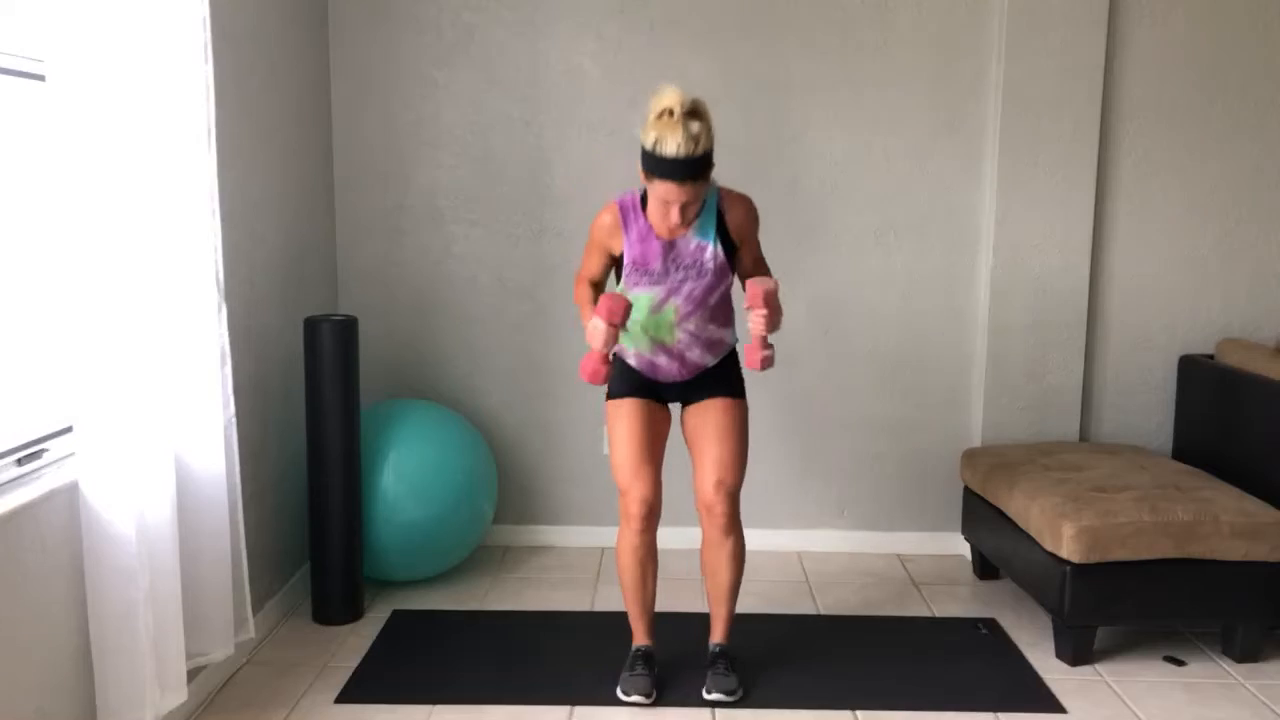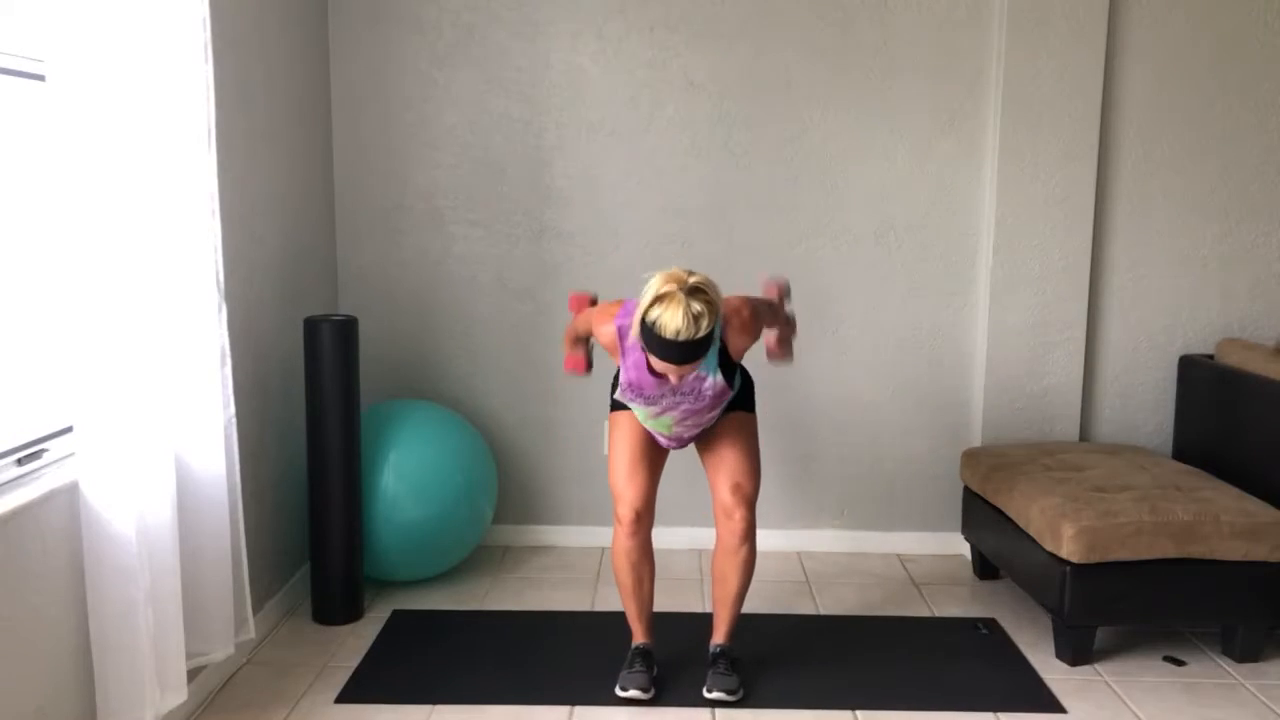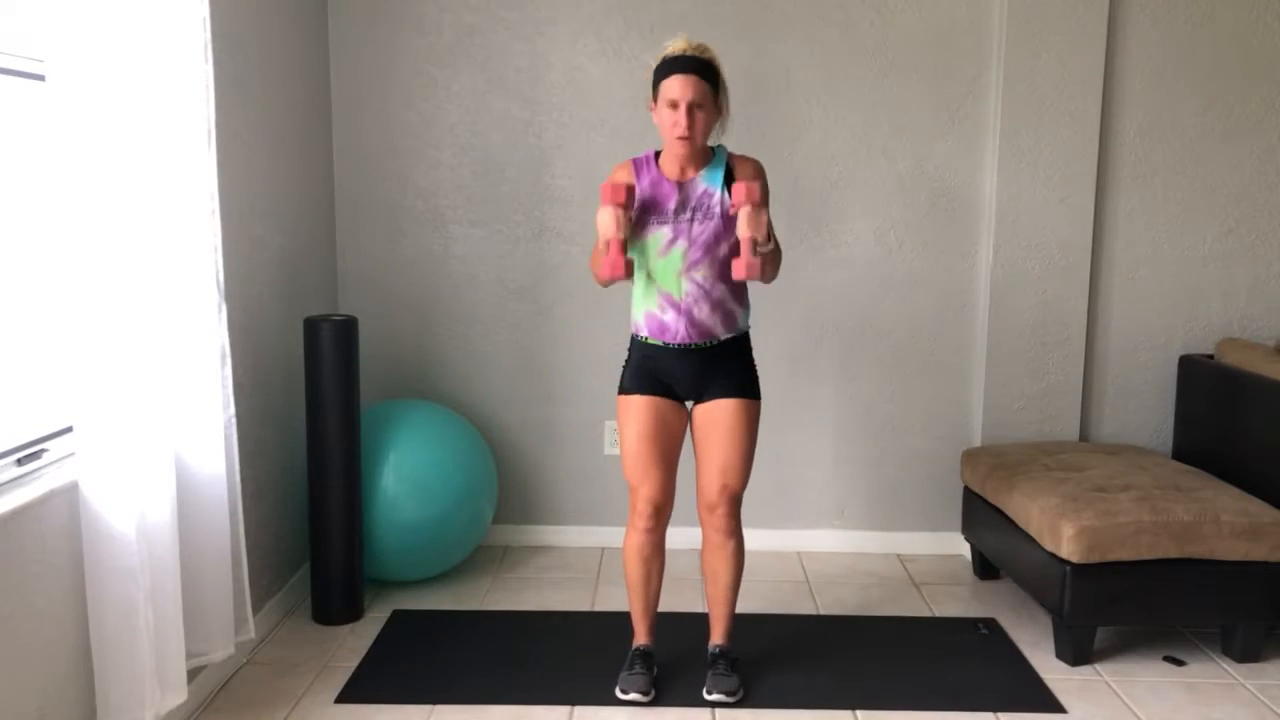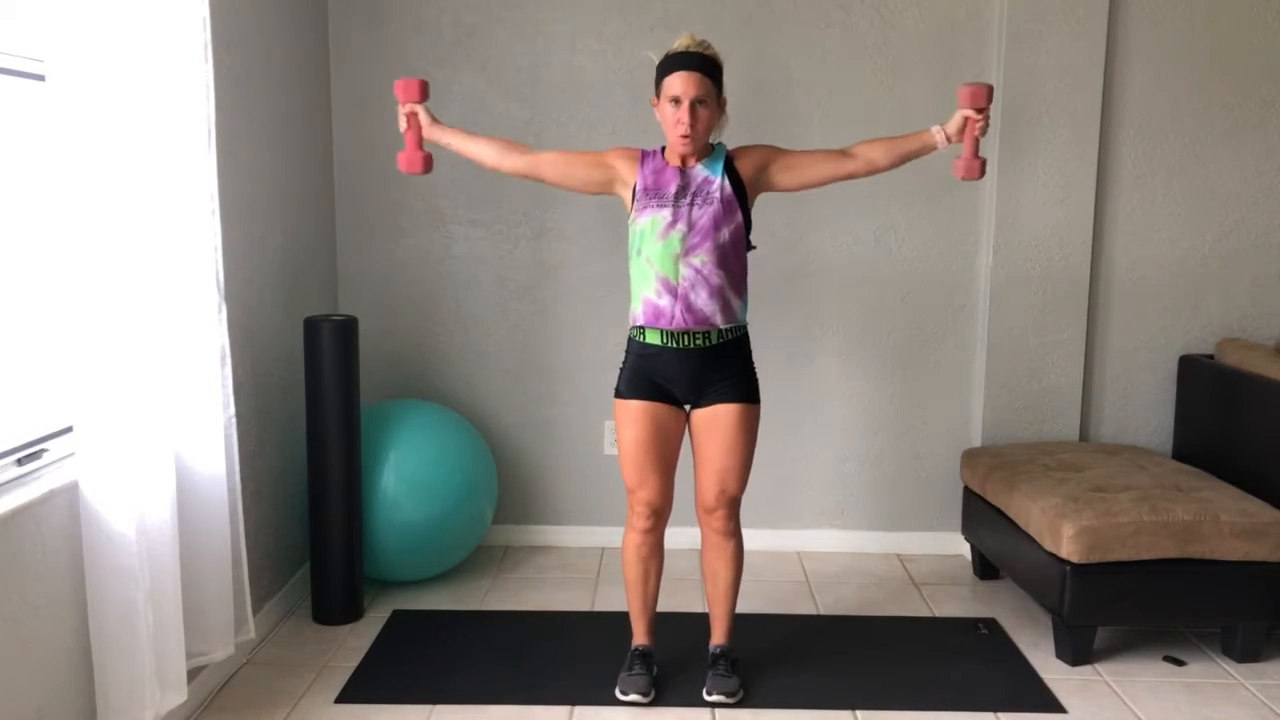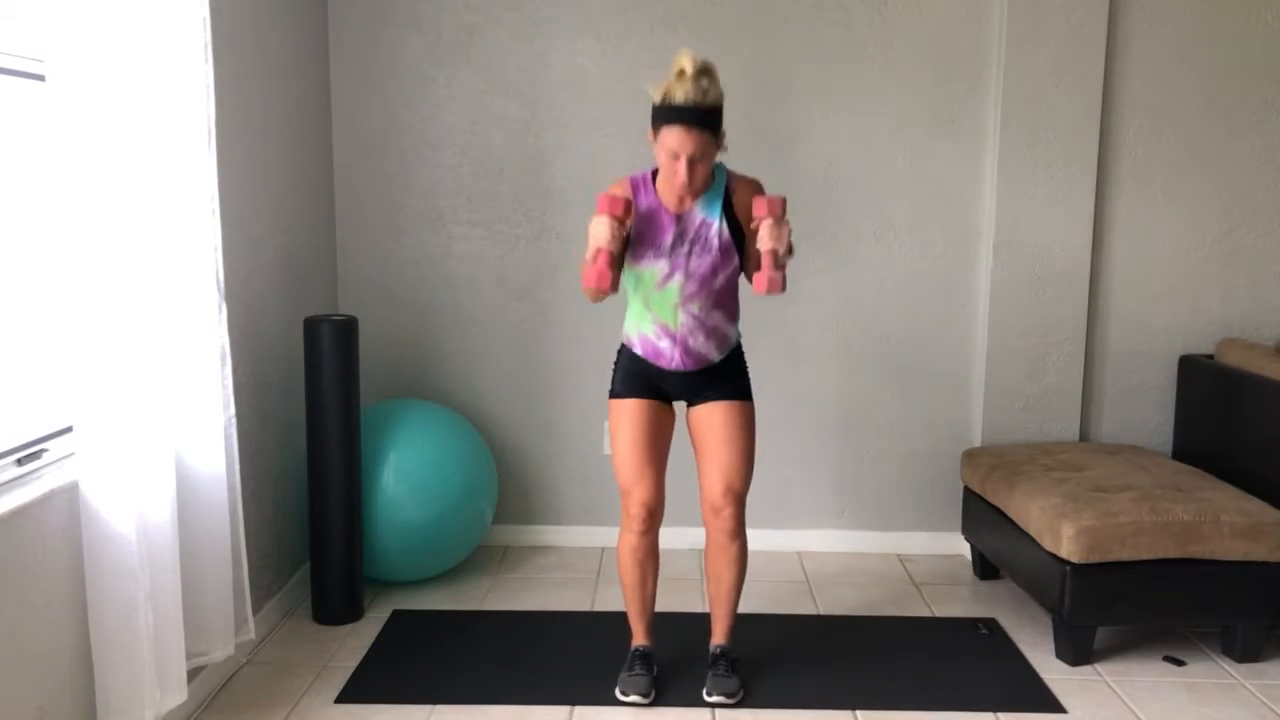
dt=1s
person 1, frame 1
left shoulder: (735, 211)
right shoulder: (614, 220)
left elbow: (755, 271)
right elbow: (586, 279)
left wrist: (766, 304)
right wrist: (590, 317)
left hip: (713, 374)
right hip: (636, 373)
left knee: (720, 506)
right knee: (639, 509)
left ankle: (719, 646)
right ankle: (641, 647)
person 1, frame 2
left shoulder: (737, 323)
right shoulder: (614, 328)
left elbow: (772, 307)
right elbow: (580, 321)
left wrist: (782, 330)
right wrist: (575, 344)
left hip: (724, 406)
right hip: (638, 407)
left knee: (737, 516)
right knee: (630, 516)
left ankle: (720, 648)
right ankle: (640, 647)
person 1, frame 3
left shoulder: (742, 173)
right shoulder: (630, 177)
left elbow: (768, 273)
right elbow: (604, 276)
left wrist: (760, 238)
right wrist: (606, 237)
left hip: (725, 362)
right hip: (651, 361)
left knee: (720, 509)
right knee: (647, 509)
left ankle: (720, 648)
right ankle: (642, 646)
person 1, frame 4
left shoulder: (747, 167)
right shoulder: (627, 170)
left elbow: (853, 161)
right elbow: (521, 160)
left wrist: (939, 136)
right wrist: (435, 130)
left hip: (723, 362)
right hip: (648, 360)
left knee: (720, 511)
right knee: (645, 510)
left ankle: (720, 650)
right ankle: (641, 649)
person 1, frame 5
left shoulder: (741, 195)
right shoulder: (626, 196)
left elbow: (763, 280)
right elbow: (593, 292)
left wrist: (775, 254)
right wrist: (598, 250)
left hip: (719, 370)
right hip: (641, 367)
left knee: (726, 510)
right knee: (639, 512)
left ankle: (720, 648)
right ankle: (640, 648)
